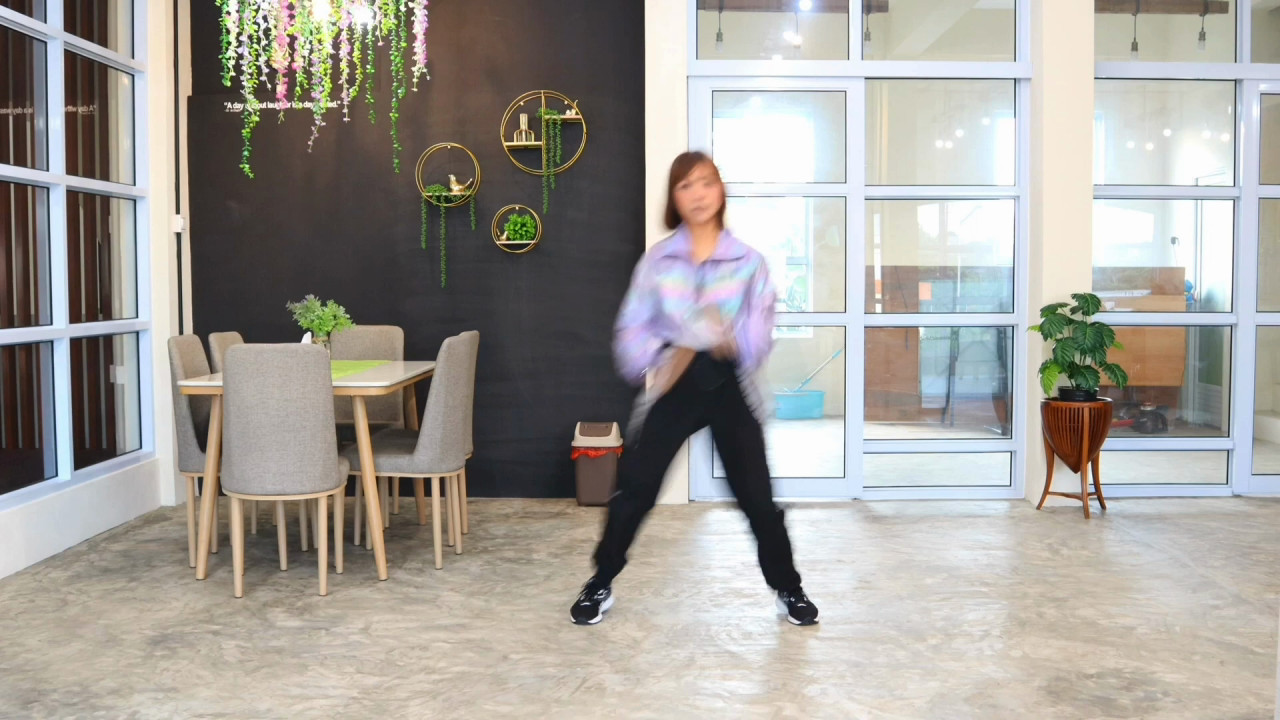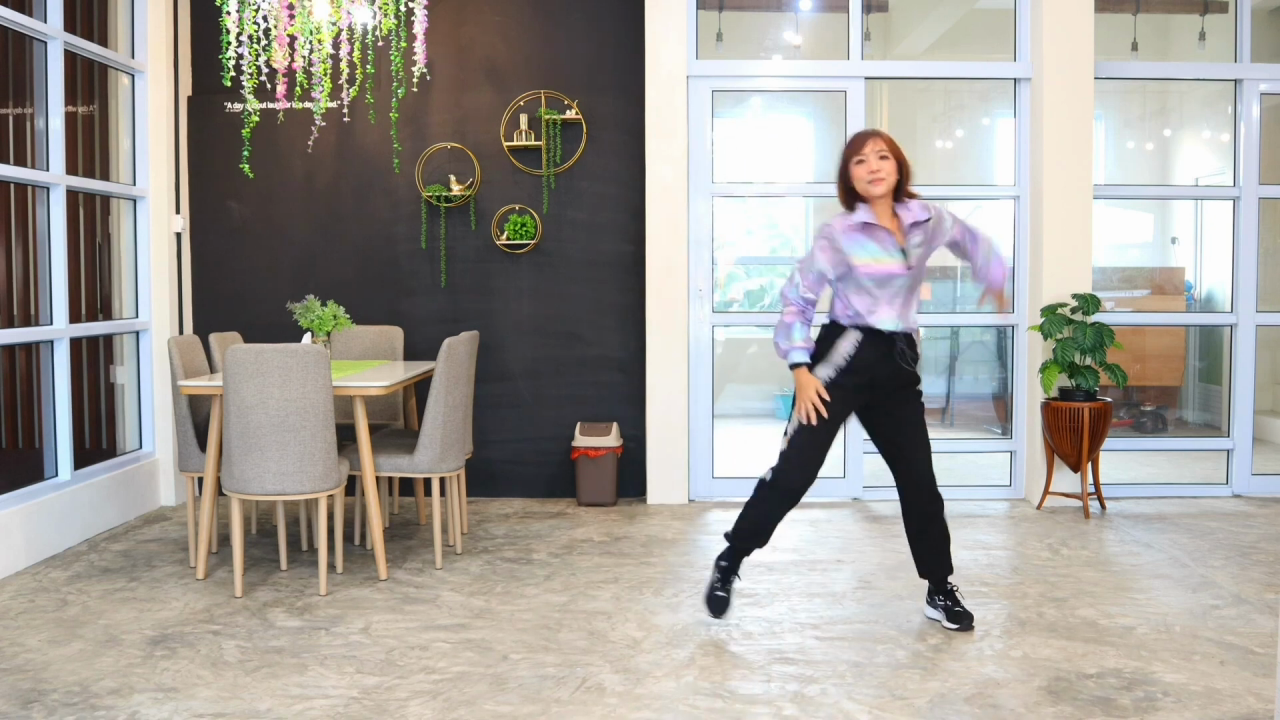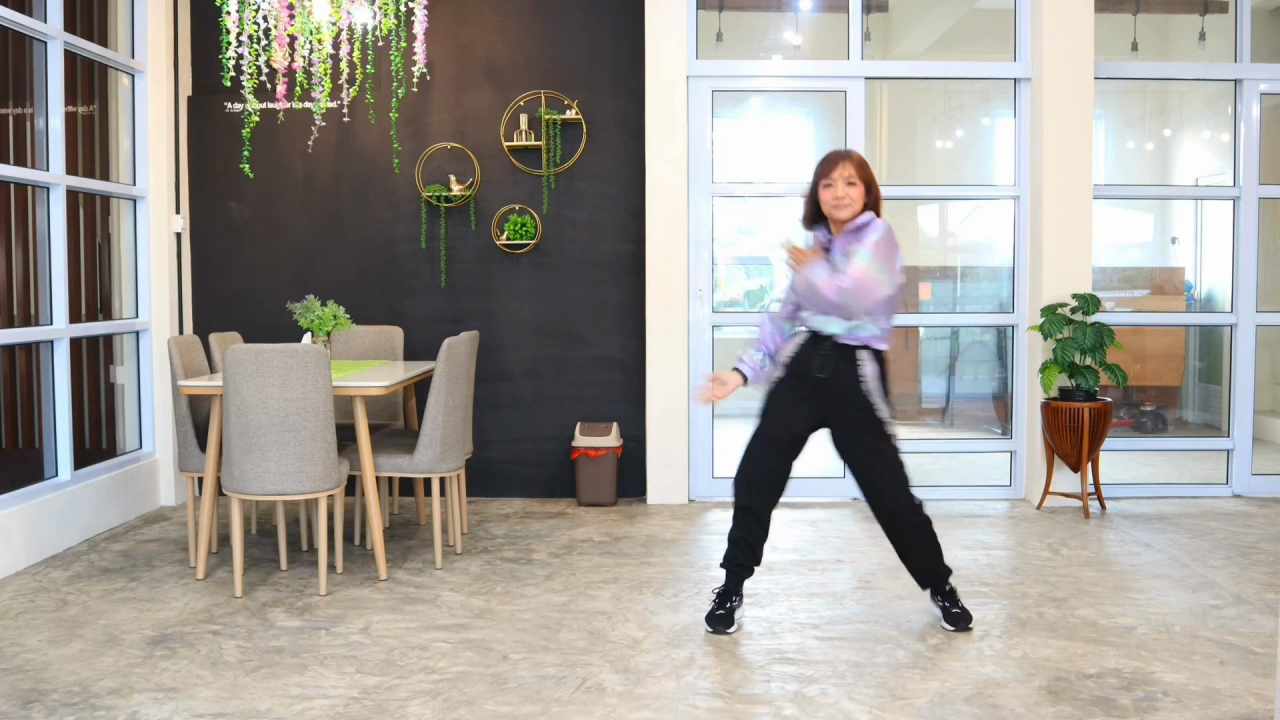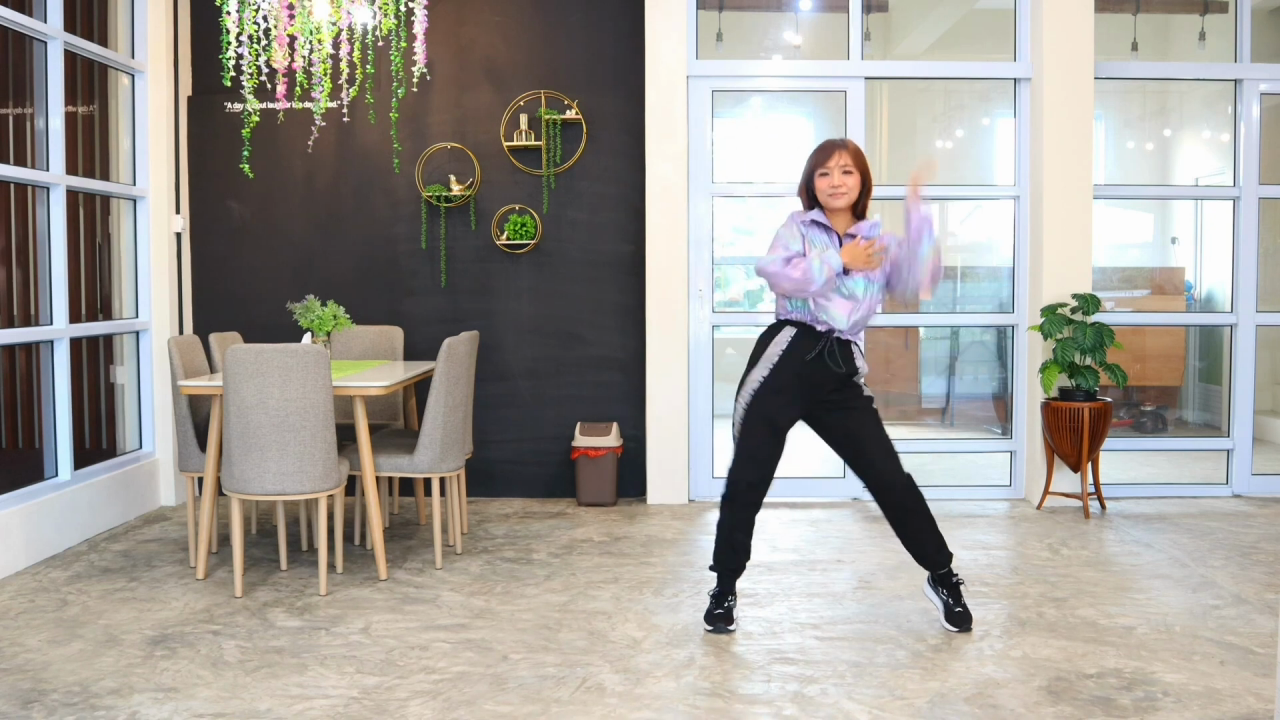
dt=0.7s
person 1, frame 1
left shoulder: (747, 260)
right shoulder: (656, 260)
left elbow: (761, 331)
right elbow: (631, 329)
left wrist: (732, 342)
right wrist: (653, 364)
left hip: (730, 381)
right hip: (672, 380)
left knee: (756, 495)
right knee: (633, 491)
left ankle: (787, 587)
right ankle: (602, 581)
person 1, frame 2
left shoulder: (924, 218)
right shoulder: (839, 233)
left elbow: (964, 237)
right elbow: (797, 298)
left wrist: (994, 276)
right wrist: (800, 368)
left hip: (898, 364)
right hip: (847, 359)
left knee: (919, 482)
right knee: (793, 472)
left ankle: (939, 590)
right ankle: (729, 563)
person 1, frame 3
left shoulder: (876, 233)
right shoulder: (815, 249)
left elbow: (852, 294)
right elbow: (786, 317)
left wrist: (807, 270)
right wrist: (742, 371)
left hip: (856, 375)
right hip: (805, 371)
left knee: (890, 496)
right knee: (756, 479)
left ankle: (941, 590)
right ankle: (731, 588)
person 1, frame 4
left shoulder: (879, 244)
right shoulder: (798, 227)
left elbow: (920, 282)
right elbow: (780, 275)
left wrist: (916, 213)
right wrist: (840, 262)
left hip: (840, 371)
right hip: (786, 360)
left knee: (890, 479)
right knee: (747, 478)
left ankle: (942, 577)
right ankle: (724, 588)
